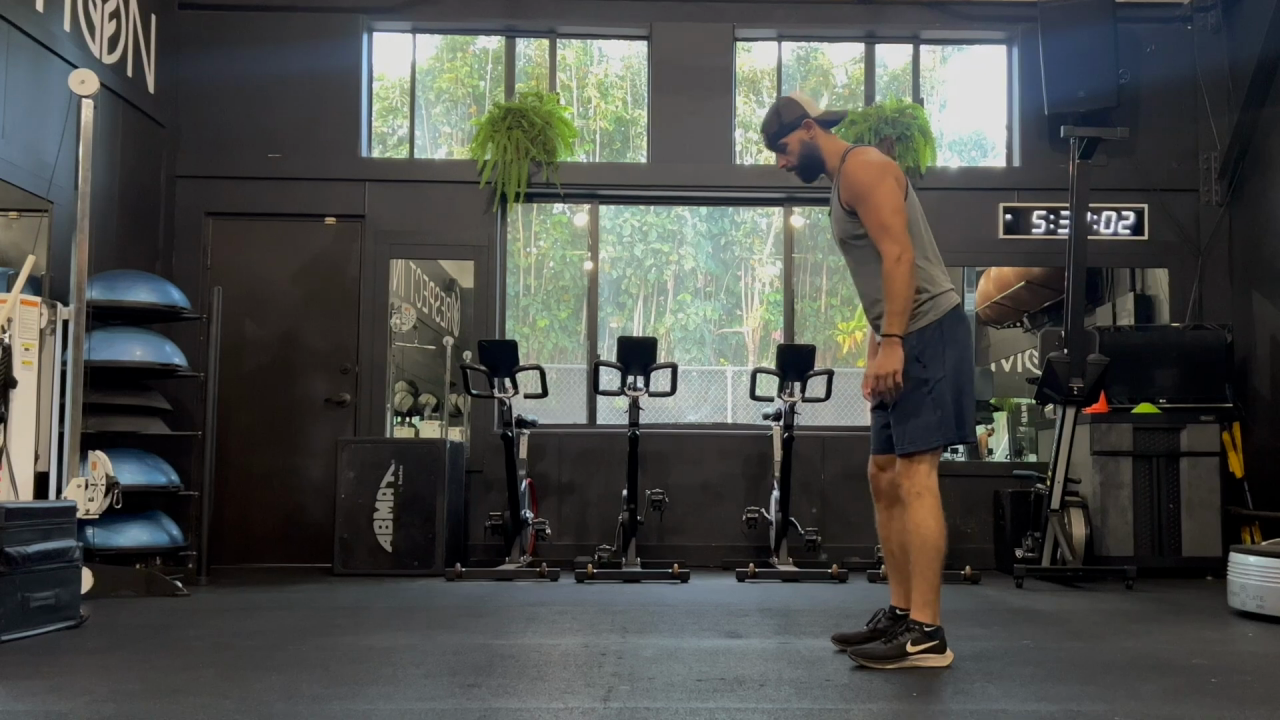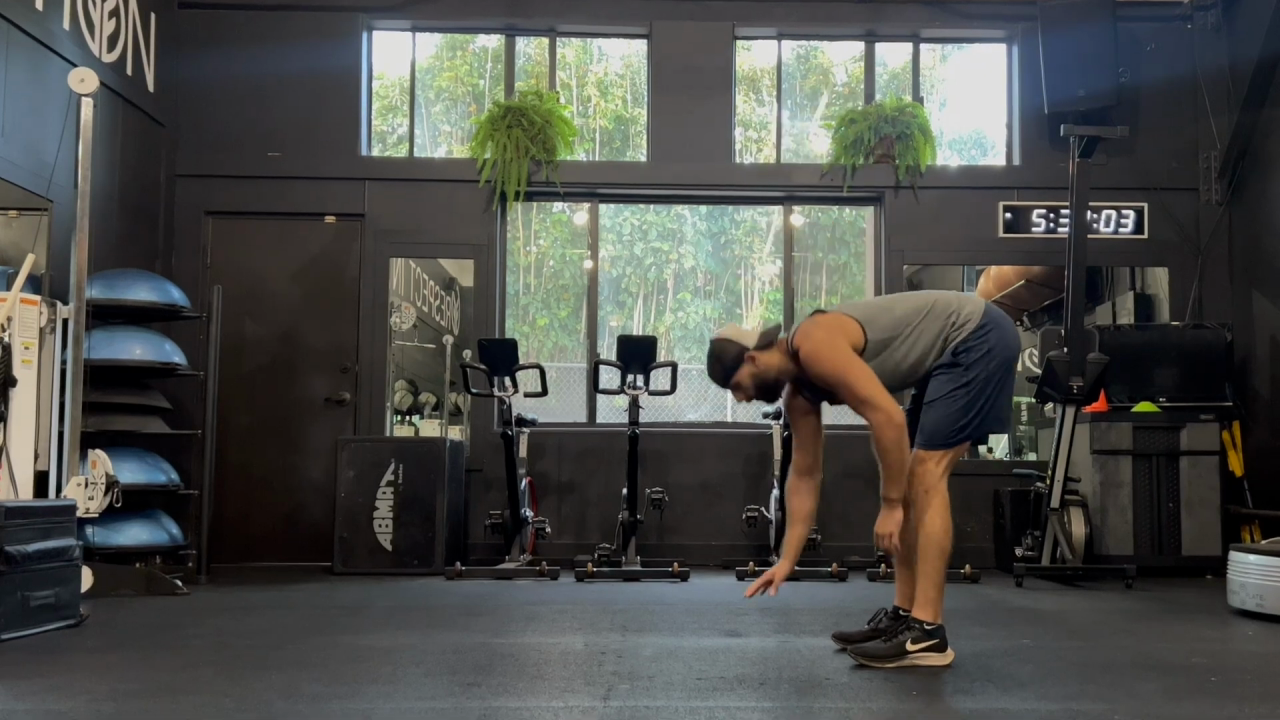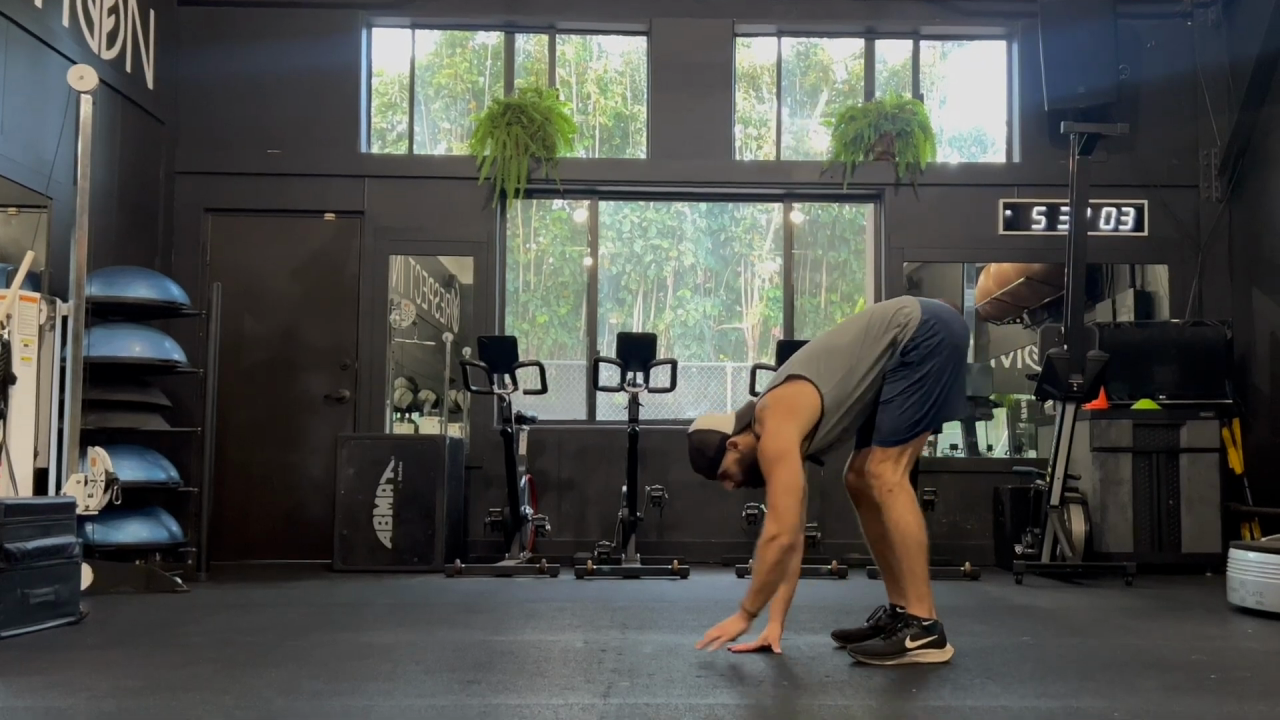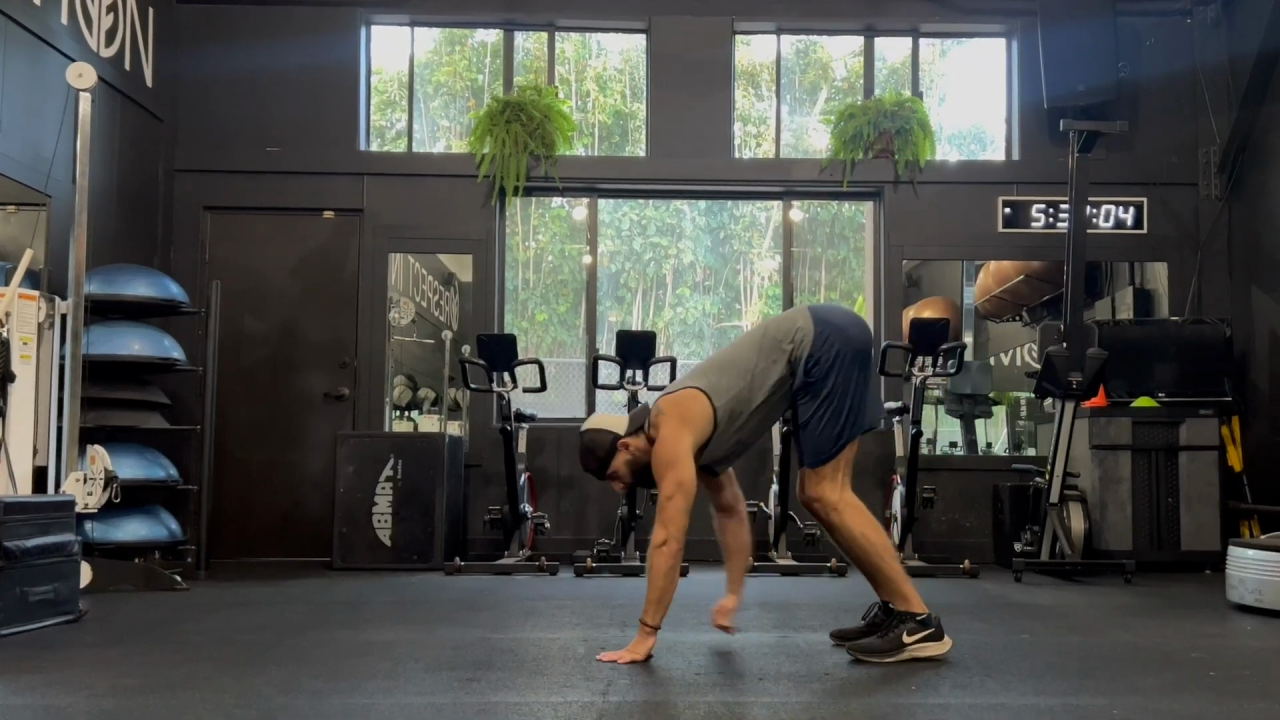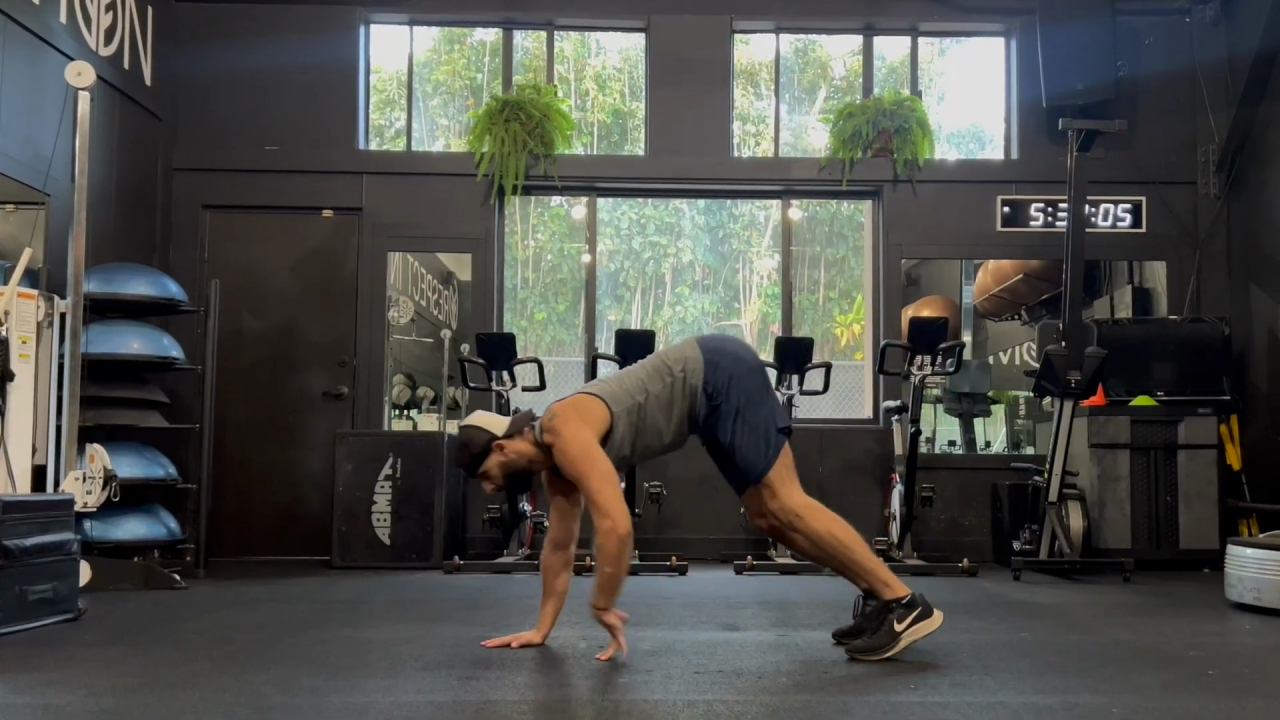
dt=0.7s
person 1, frame 1
left shoulder: (863, 166)
right shoulder: (843, 182)
left elbow: (898, 257)
left wrist: (891, 342)
right wrist: (877, 351)
left hip: (927, 333)
right hip: (904, 341)
left knee: (912, 479)
right knee: (884, 478)
left ankle: (926, 633)
right ankle: (901, 614)
person 1, frame 2
left shoulder: (813, 349)
right shoulder: (799, 388)
left elbow: (889, 419)
right elbow: (805, 475)
left wrist: (890, 504)
right wrist: (786, 562)
left hip: (980, 337)
right hip: (959, 347)
left knee: (924, 474)
right knee: (908, 477)
left ankle: (926, 633)
right ankle: (905, 614)
person 1, frame 3
left shoulder: (775, 433)
right shoulder: (778, 435)
left elbow: (781, 536)
right elbow: (784, 532)
left wrist: (745, 615)
right wrist: (775, 621)
left hip: (926, 332)
right hip: (916, 338)
left knee: (883, 477)
right knee: (861, 480)
left ankle: (923, 629)
right ankle: (900, 612)
person 1, frame 4
left shoulder: (669, 434)
right shoulder: (684, 435)
left elbow: (667, 538)
right elbow: (730, 508)
left wrist: (646, 635)
right wrist: (733, 591)
left hip: (826, 340)
right hip: (818, 345)
left knee: (826, 496)
right knee: (816, 496)
left ankle: (919, 623)
right ankle: (894, 609)
person 1, frame 5
left shoulder: (566, 435)
right shoulder: (553, 457)
left elbow: (615, 526)
right elbow: (559, 544)
left wrist: (603, 607)
right wrist: (542, 627)
left hip: (718, 372)
right hip: (712, 383)
left knee: (785, 505)
right knee: (769, 517)
left ankle: (904, 604)
right ankle: (878, 597)
